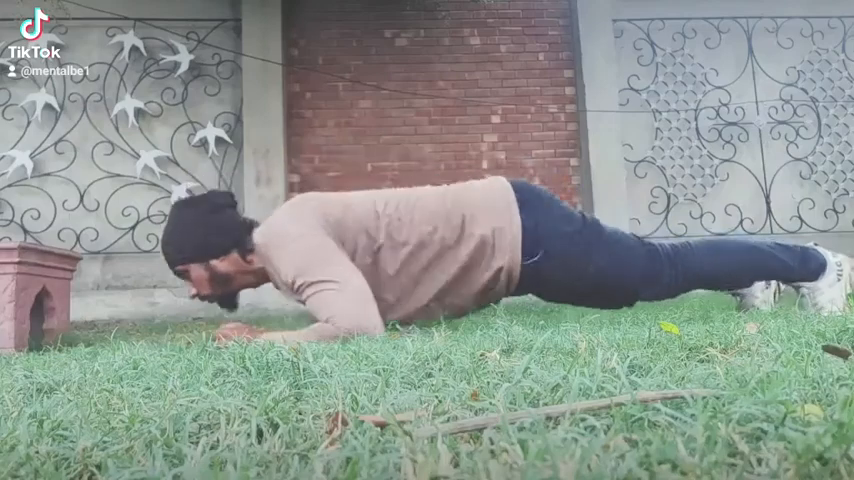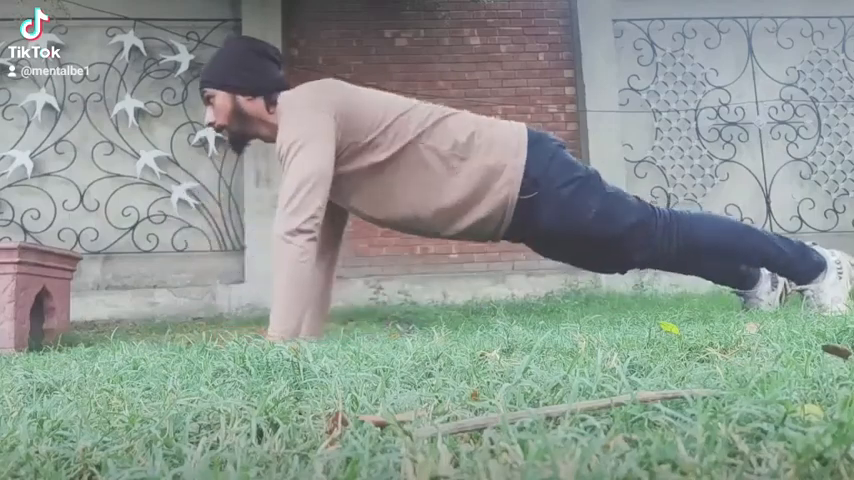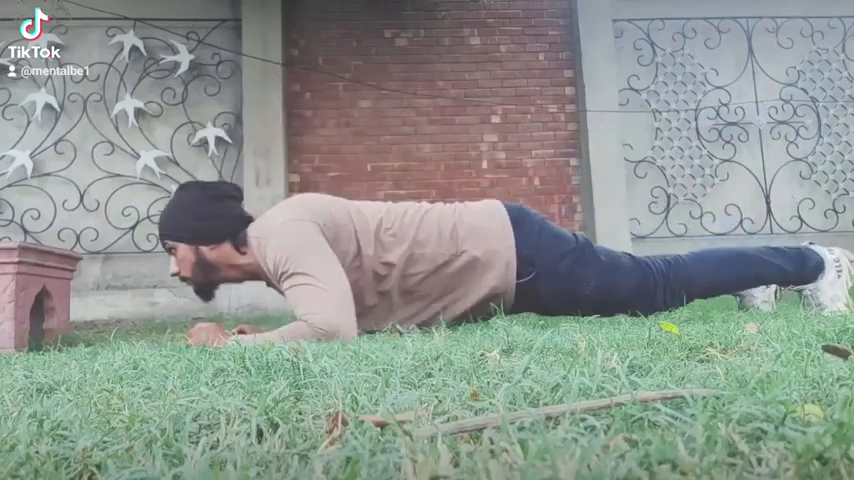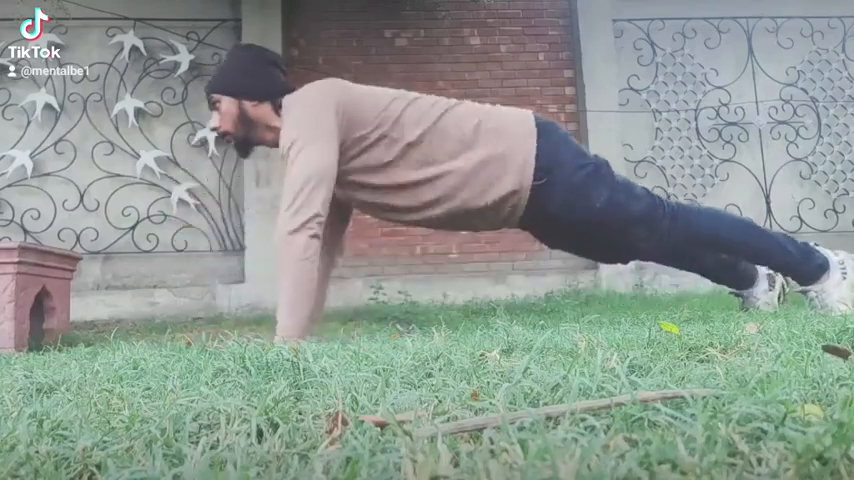
dt=1s
person 1, frame 1
left shoulder: (289, 240)
right shoulder: (292, 238)
left elbow: (360, 326)
right elbow: (364, 308)
left wrist: (266, 341)
right wrist: (285, 337)
left hip: (515, 235)
right hip: (499, 229)
left knee: (662, 271)
right knee: (635, 276)
right ankle: (752, 280)
person 1, frame 2
left shoulder: (306, 109)
right shoulder: (309, 144)
left elbow: (297, 232)
right elbow: (322, 245)
left wrist: (280, 346)
right wrist: (307, 339)
left hip: (523, 175)
right hip: (512, 203)
left knee: (657, 235)
right knee: (630, 252)
right ankle: (754, 281)
person 1, frame 3
left shoulder: (281, 234)
right shoulder: (286, 234)
left elbow: (336, 328)
right elbow: (346, 318)
left wrist: (238, 345)
right wrist: (256, 340)
left hip: (511, 255)
right hip: (496, 254)
left knee: (656, 284)
right knee: (644, 283)
right ankle: (759, 278)
person 1, frame 4
left shoulder: (308, 109)
right shoulder: (315, 146)
left elbow: (299, 231)
right elbow: (324, 243)
left wrist: (286, 347)
right wrist: (301, 334)
left hip: (532, 162)
right hip: (520, 190)
left knee: (661, 228)
right knee: (629, 242)
right ankle: (752, 281)
